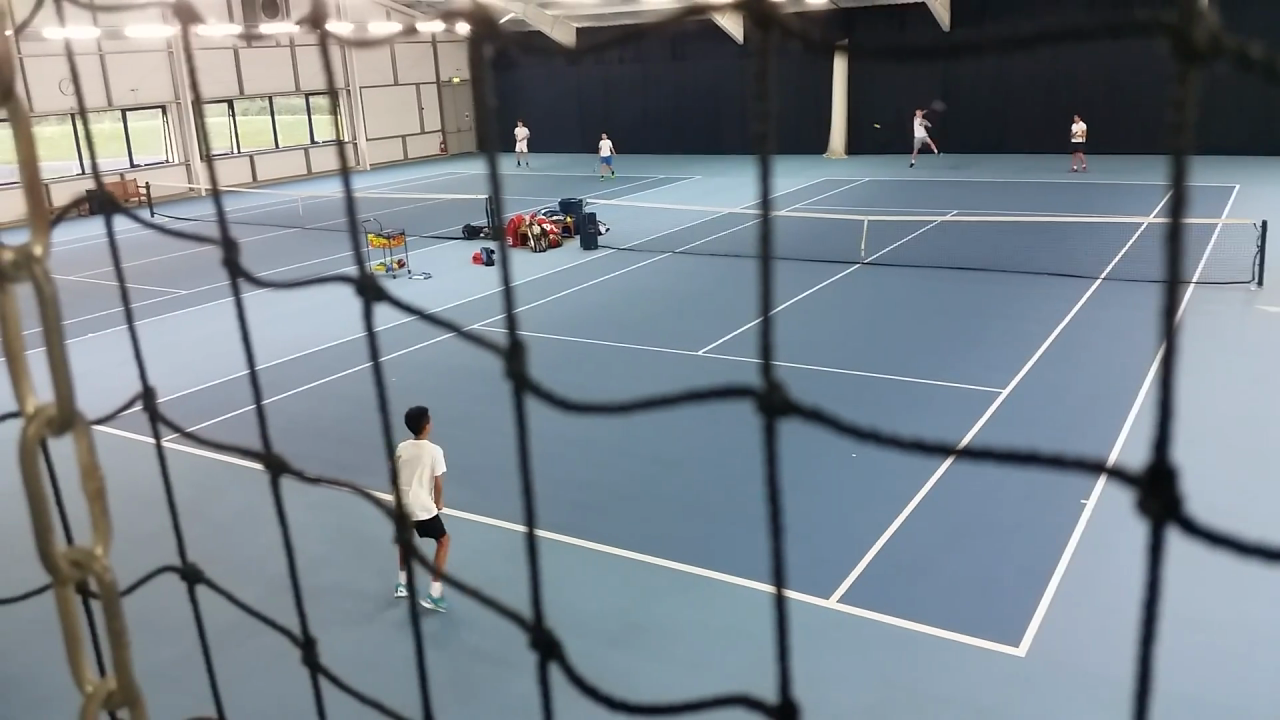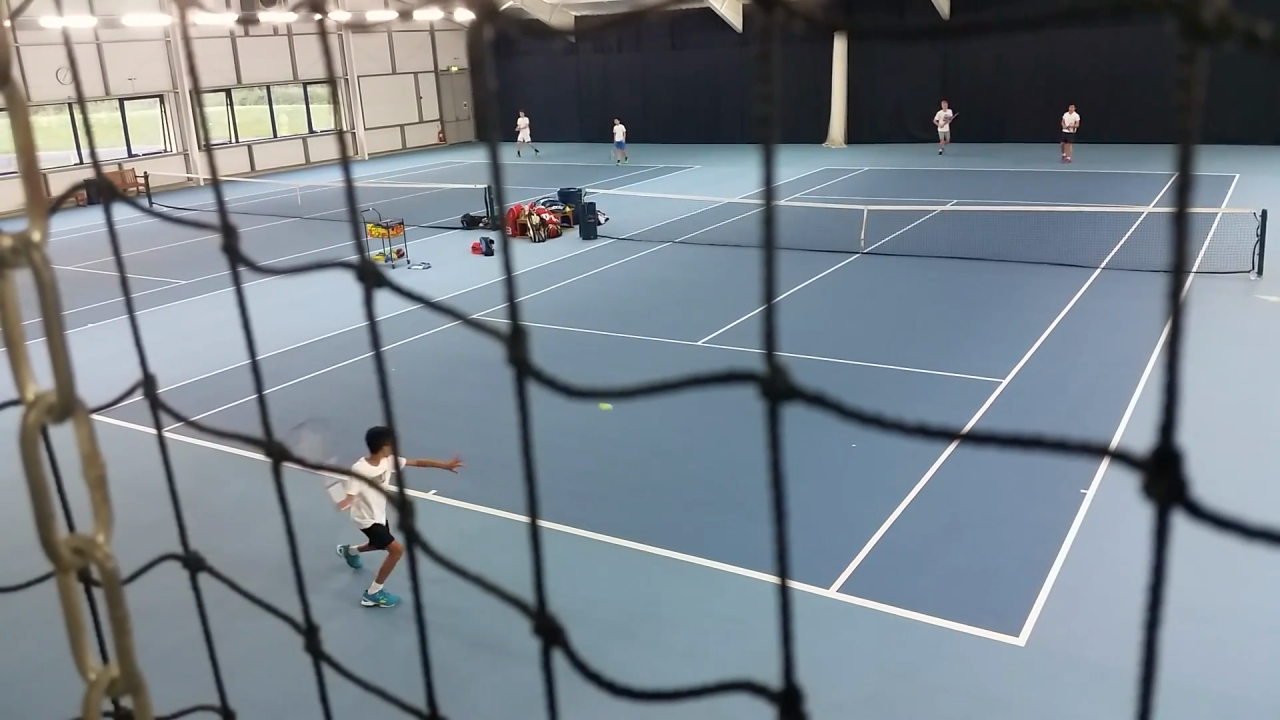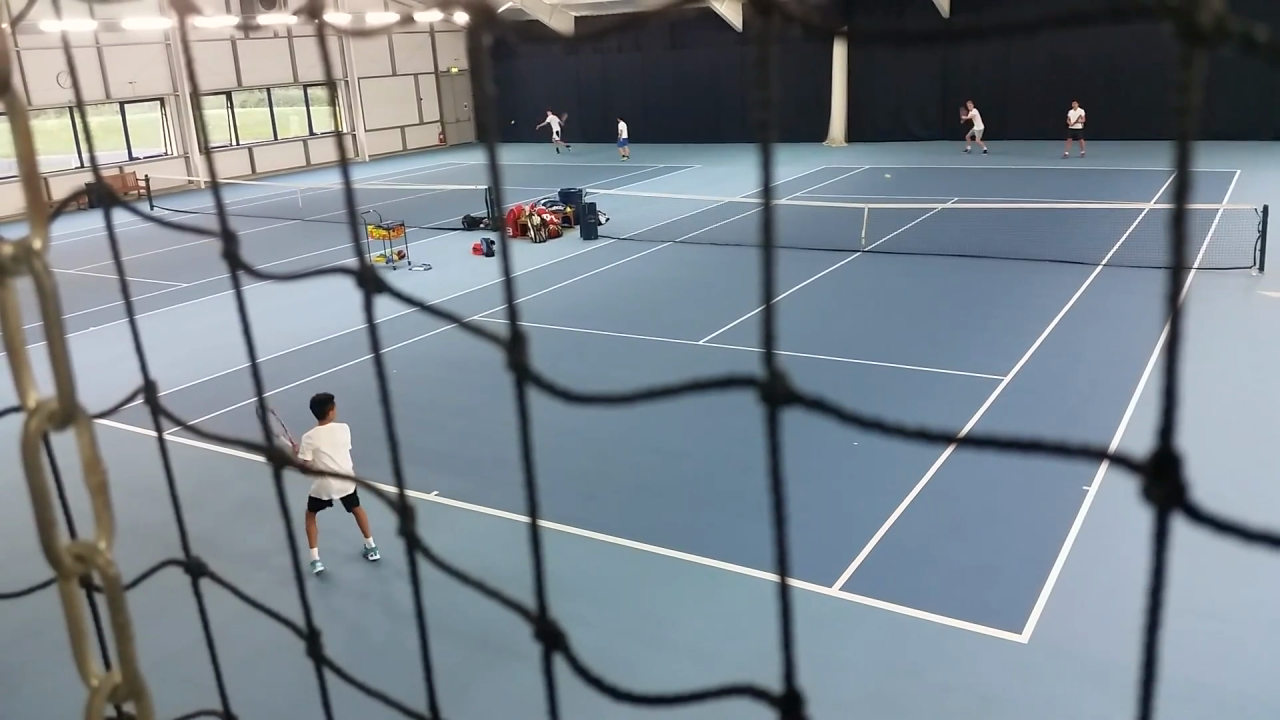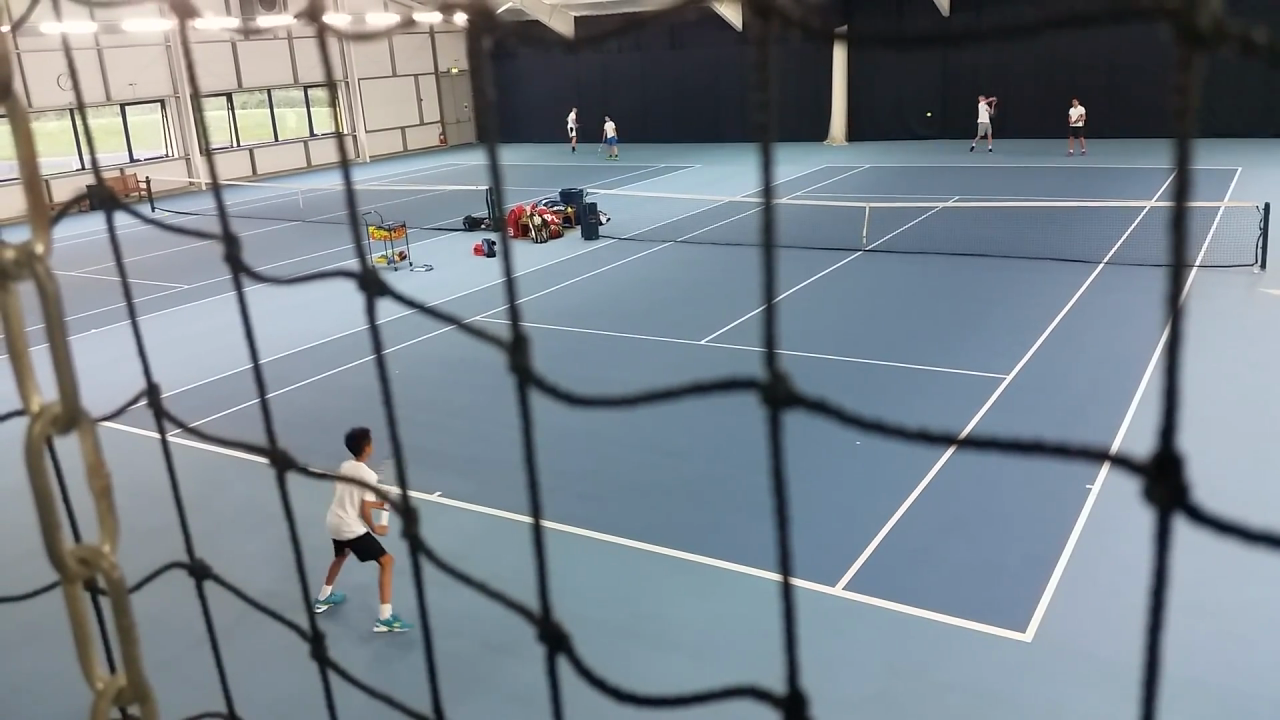
dt=1s
person 1, frame 1
left shoulder: (401, 448)
right shoulder: (434, 451)
left elbow: (395, 478)
right elbow: (438, 483)
right wrist: (438, 502)
left hip: (402, 505)
right hip: (423, 507)
right knee: (443, 541)
left ankle: (402, 584)
right ankle: (434, 595)
person 1, frame 2
left shoulder: (388, 460)
right shoulder: (359, 470)
left elbow: (417, 462)
right elbow: (350, 496)
left wrist: (445, 465)
right wrist: (345, 503)
left hip: (379, 513)
right hip: (367, 518)
left knee: (380, 543)
right knee: (396, 549)
left ankle: (350, 551)
right ankle: (372, 594)
person 1, frame 3
left shoulder: (308, 438)
right shoulder: (343, 429)
left elbow: (307, 468)
right elbow: (331, 450)
left wrist: (300, 455)
left hip: (323, 486)
right hip: (346, 482)
left knee: (310, 515)
right knee: (356, 509)
left ankle: (315, 559)
right ankle: (371, 547)
person 1, frame 4
left shoulder: (345, 467)
right shoulder: (368, 475)
right elbow: (365, 510)
left wrist: (376, 503)
right wrist: (375, 528)
left hip: (334, 523)
right hip: (352, 528)
left knee: (342, 553)
right knee: (386, 561)
left ankle: (323, 598)
right ankle: (385, 617)
